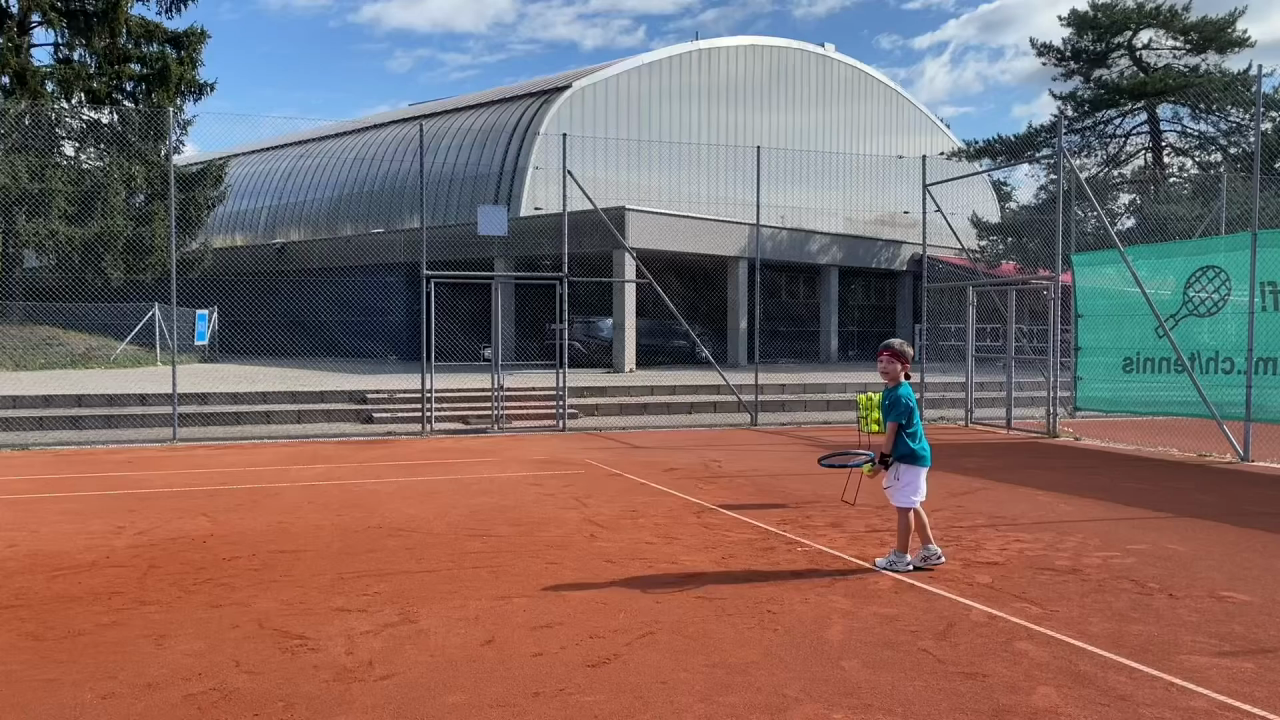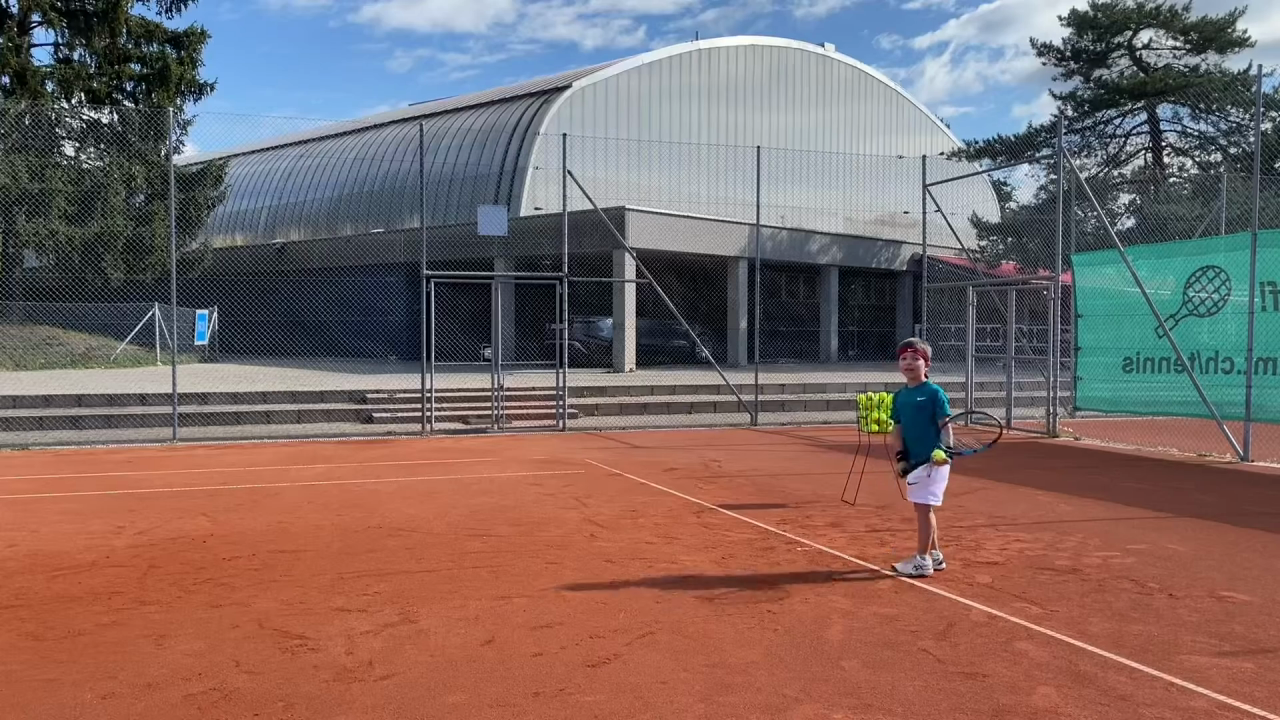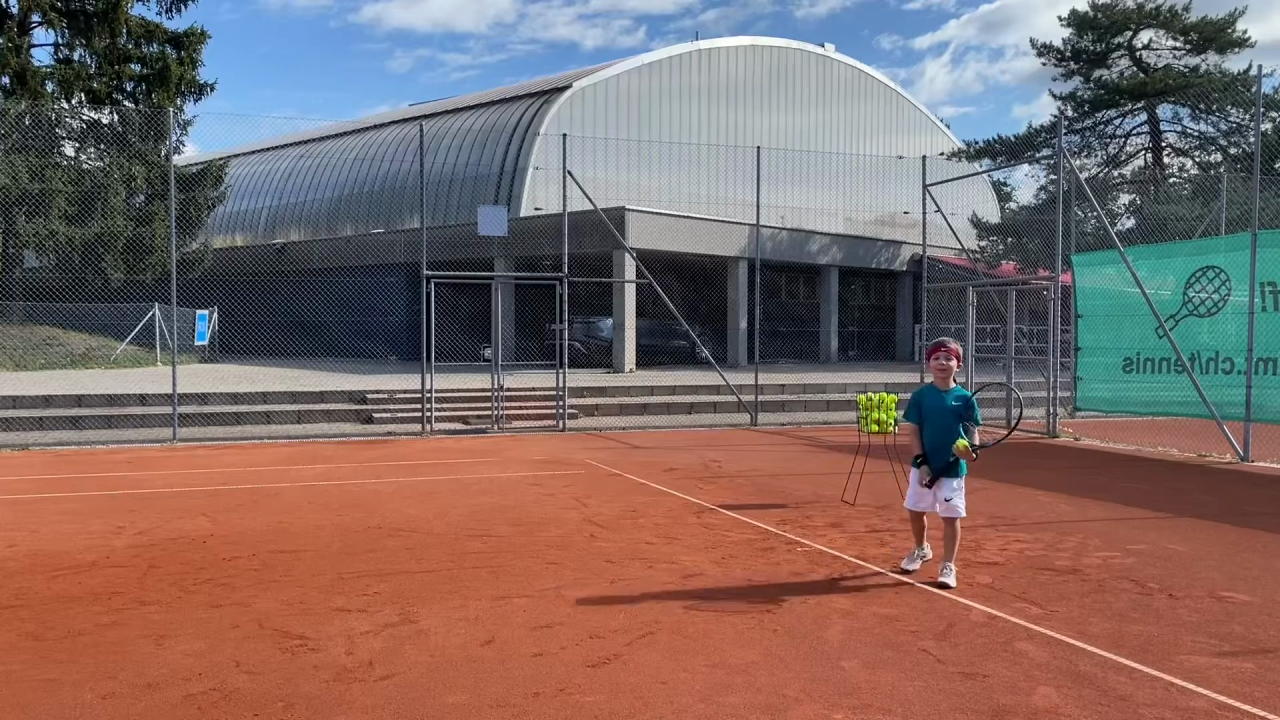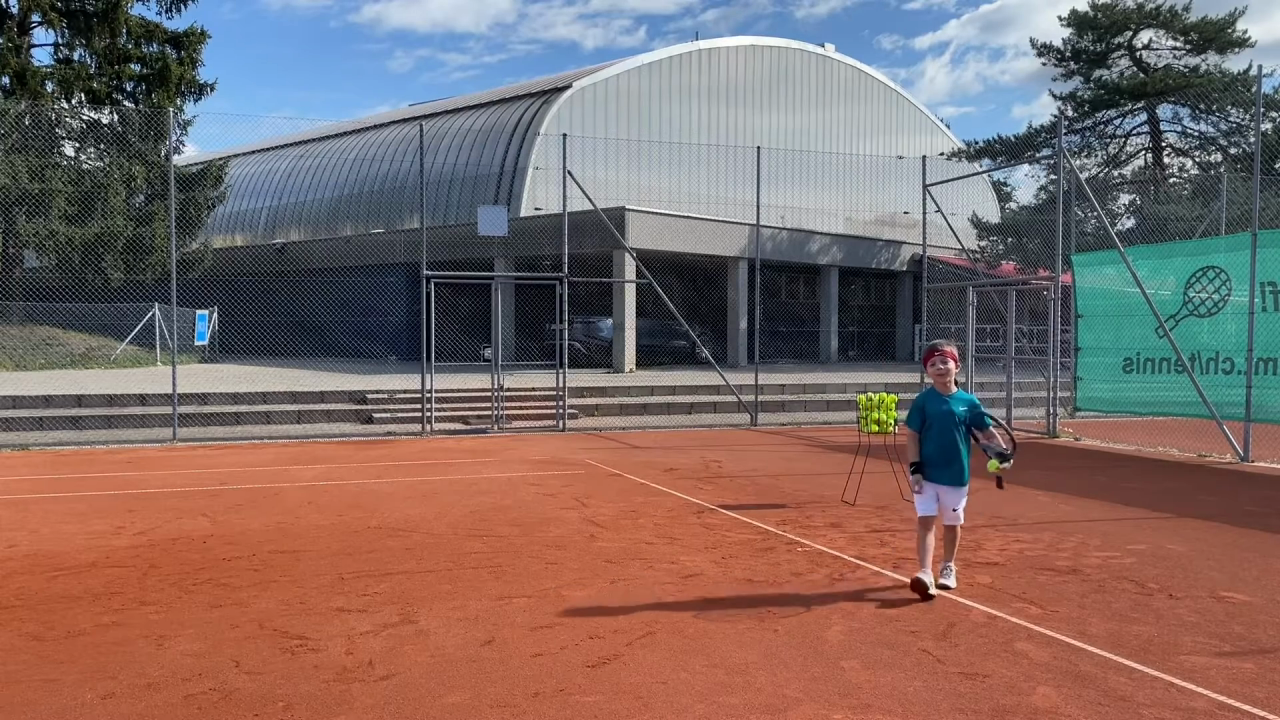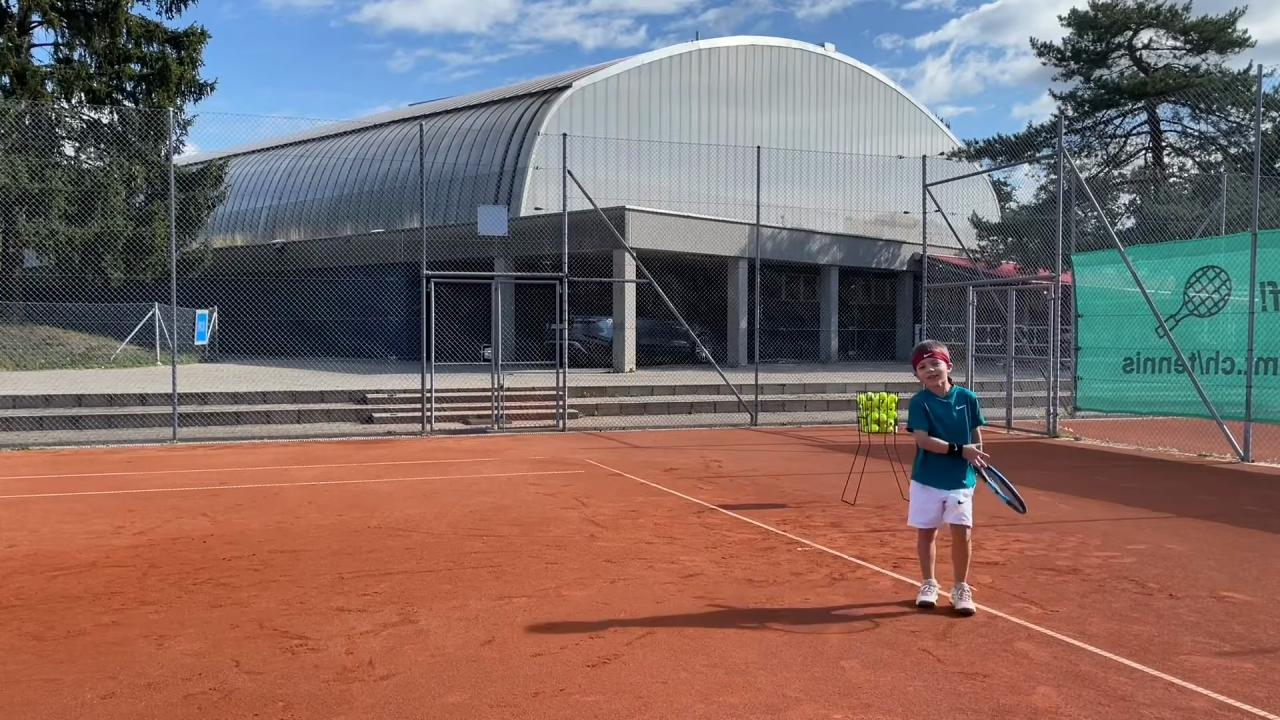
dt=0.5s
person 1, frame 1
left shoulder: (900, 396)
right shoulder: (890, 392)
left elbow: (891, 432)
left wrist: (881, 459)
right wrist: (886, 459)
left hip: (908, 458)
right hip: (913, 457)
left knee: (903, 507)
right knee: (912, 506)
left ankle: (900, 557)
right ankle: (930, 551)
person 1, frame 2
left shoulder: (934, 393)
right shoulder: (899, 396)
left elbow: (944, 425)
right elbow: (897, 430)
left wrist: (946, 451)
right wrist: (900, 458)
left hip: (934, 460)
right hip: (915, 461)
left knee: (923, 506)
right knee: (922, 507)
left ankle: (922, 560)
right ankle: (933, 555)
person 1, frame 3
left shoulder: (965, 398)
right shoulder: (920, 396)
left elbow: (971, 429)
right elbow: (913, 431)
left wrist: (970, 449)
right wrist: (921, 462)
left hip: (952, 469)
right hip: (924, 467)
left knee: (951, 517)
right knee: (915, 512)
left ankle: (948, 567)
right ankle: (921, 549)
person 1, frame 4
left shoulder: (970, 402)
right shoulder: (922, 401)
left elbow: (987, 432)
right elbow: (912, 437)
right wrist: (915, 470)
left hip: (957, 476)
right hip: (926, 474)
left knee: (952, 524)
right knee: (926, 521)
left ankle: (948, 567)
right ankle: (924, 573)
person 1, frame 5
left shoulder: (967, 398)
right shoulder: (919, 402)
left elbow: (975, 433)
right elbow: (923, 440)
left wrist: (974, 458)
right wrist: (959, 450)
left hip: (960, 479)
right hip: (926, 479)
left knee: (962, 531)
right knee: (926, 532)
left ankle: (961, 588)
right ankle: (929, 583)
